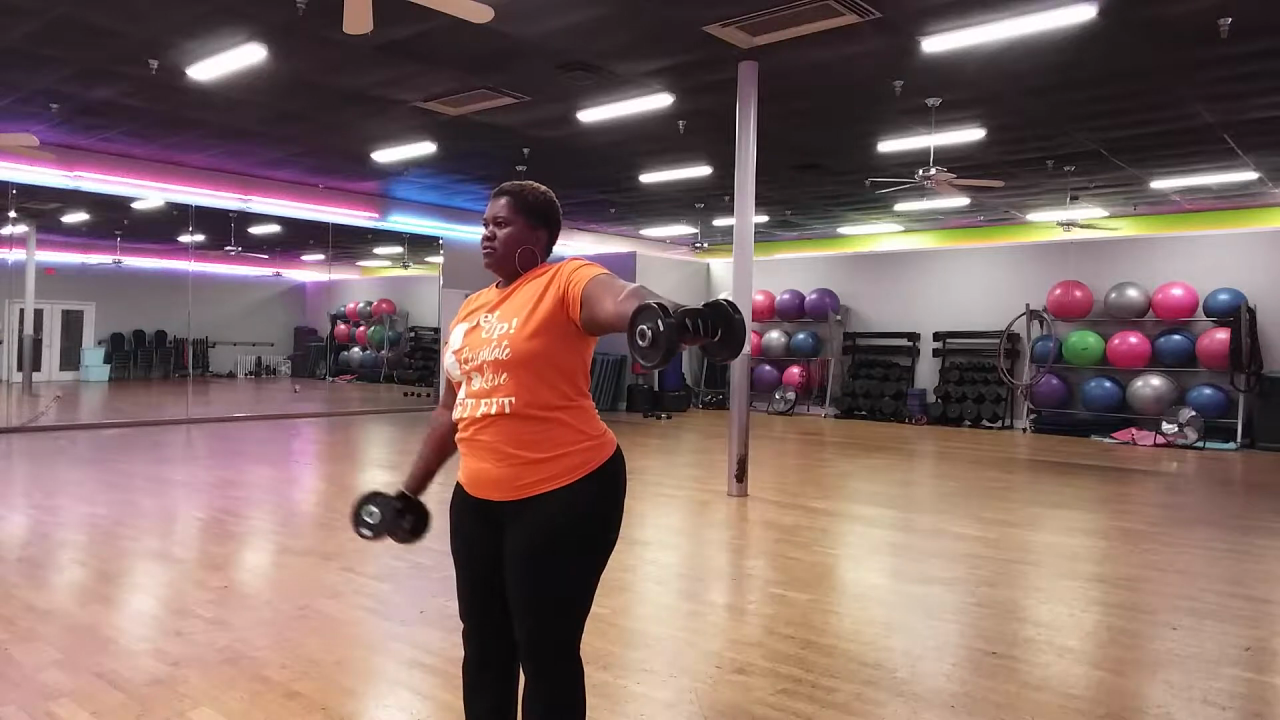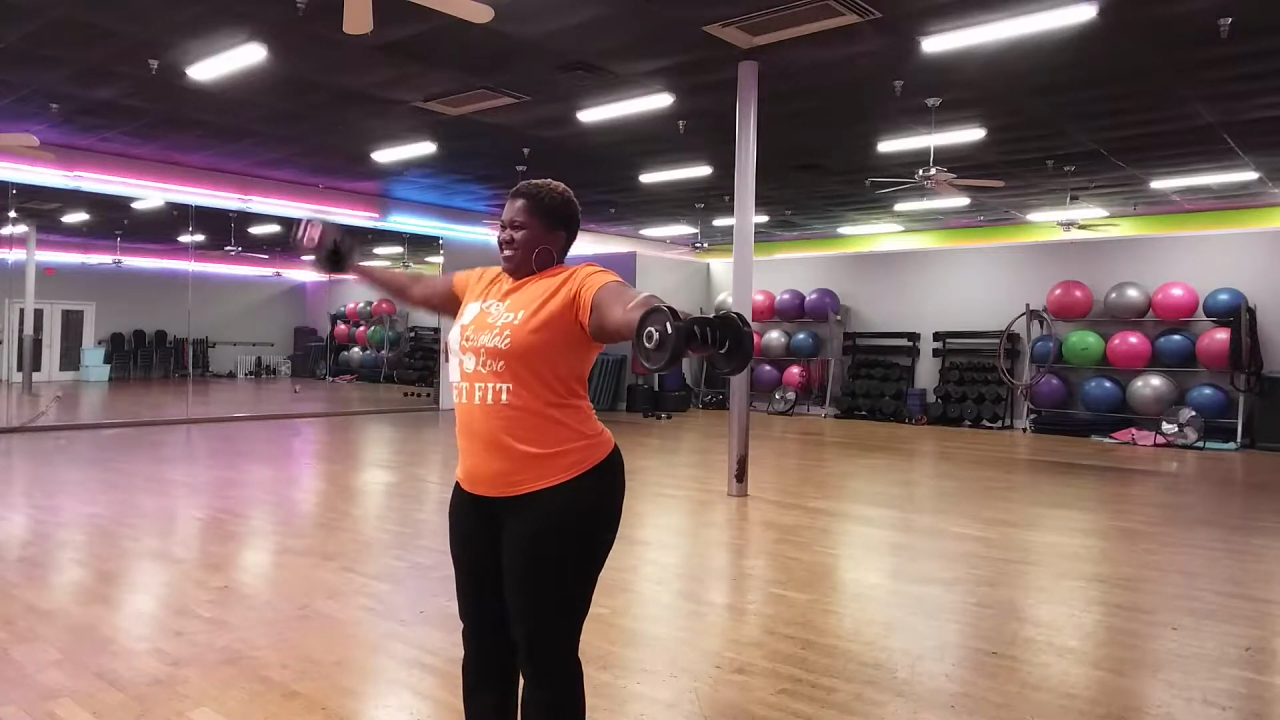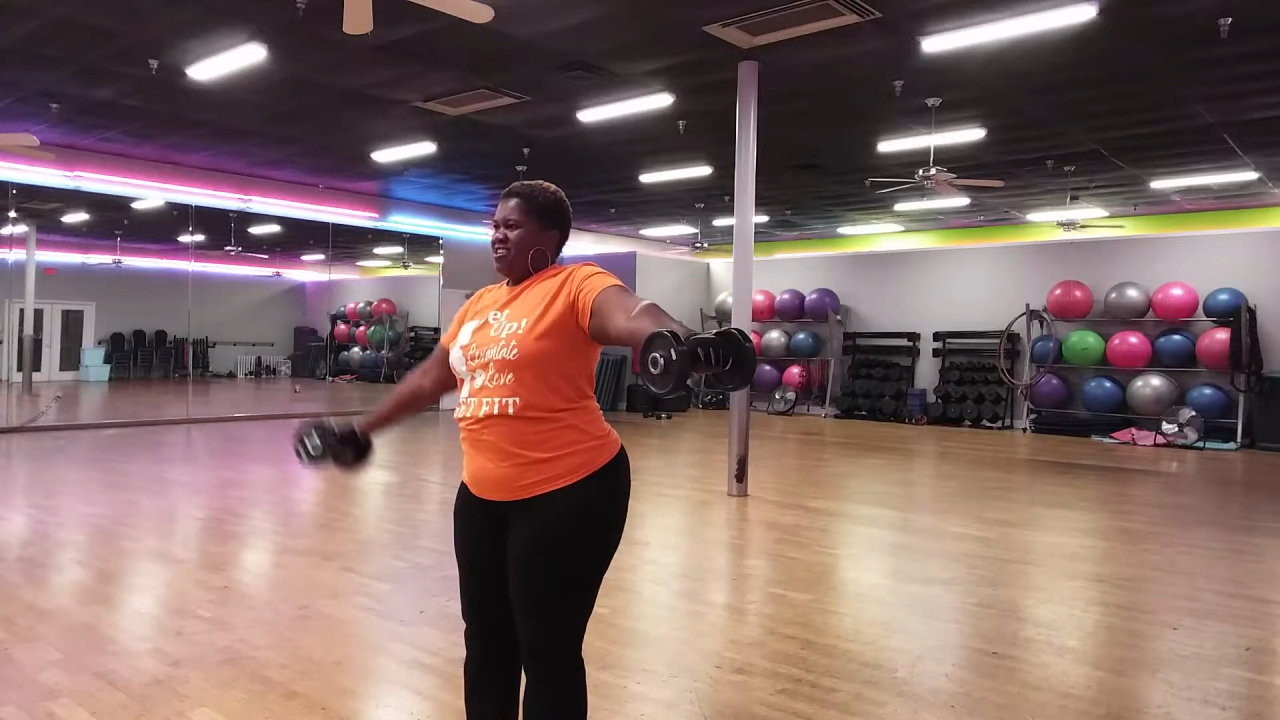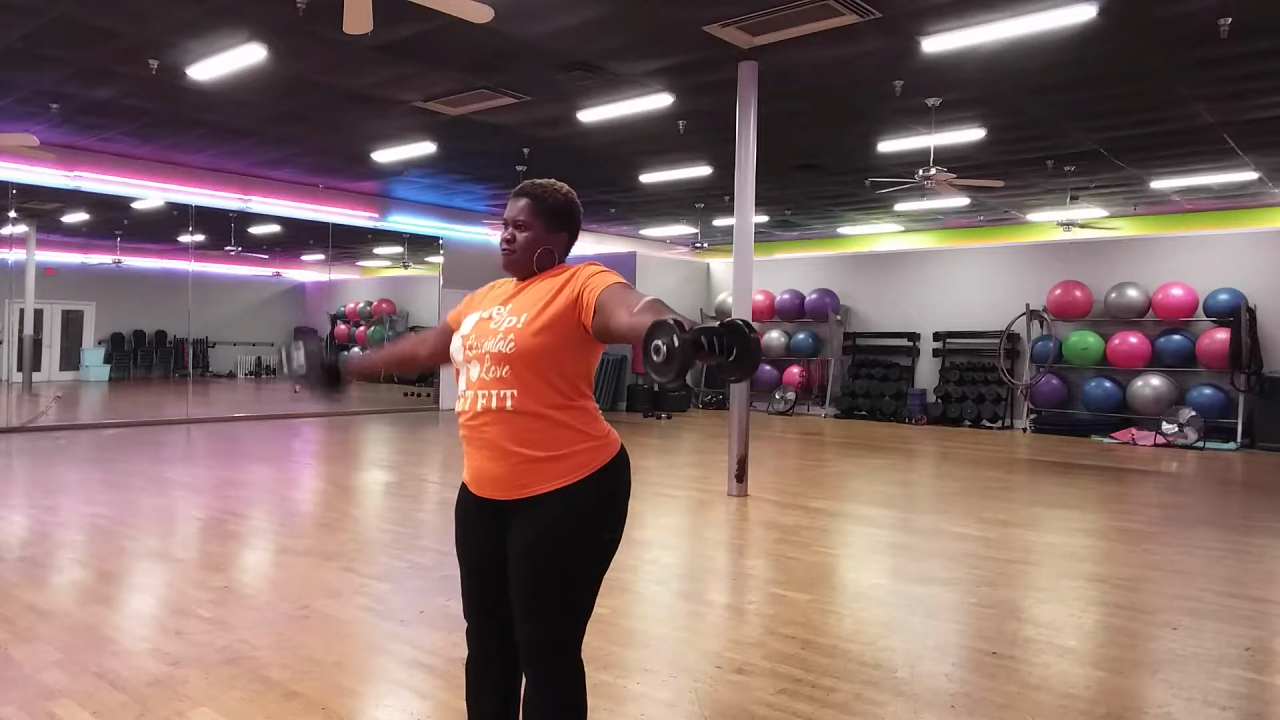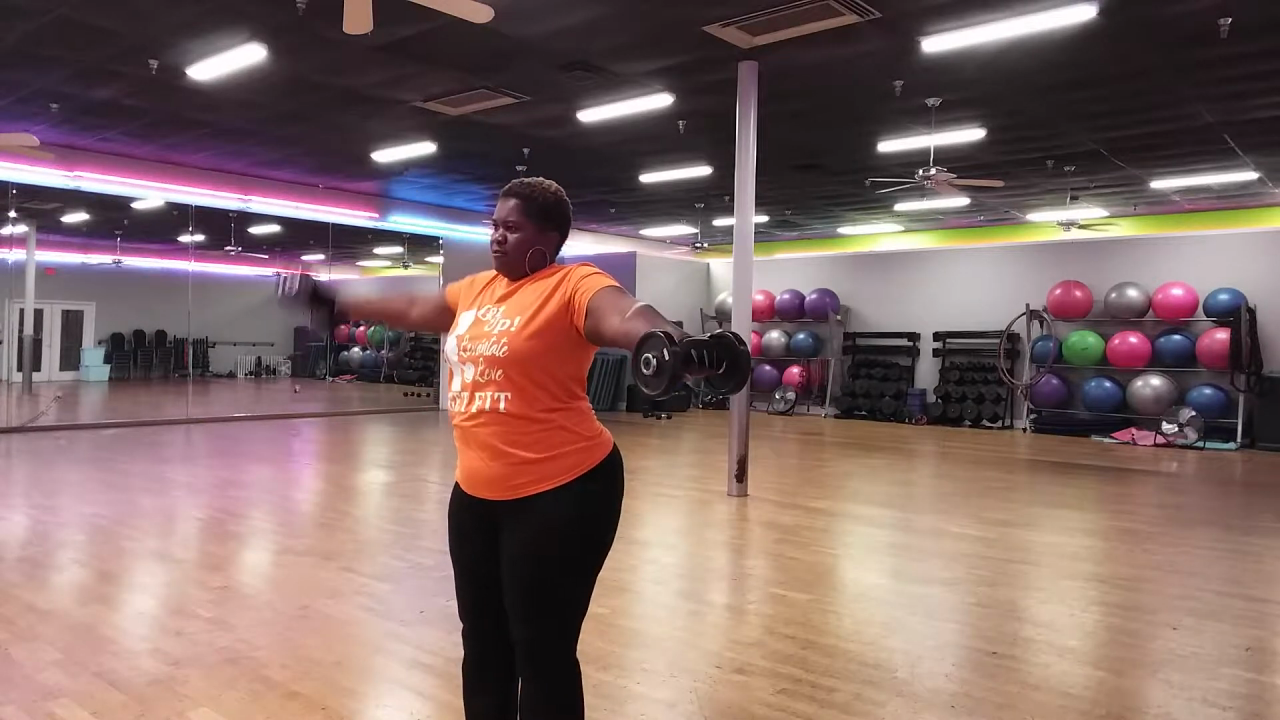
dt=1s
person 1, frame 1
left shoulder: (566, 281)
right shoulder: (470, 308)
left elbow: (621, 300)
right elbow: (451, 409)
right wrist: (411, 490)
left hip: (564, 494)
right hip: (479, 497)
left knee: (546, 652)
right knee: (483, 646)
person 1, frame 2
left shoulder: (579, 286)
right shoulder: (483, 284)
left elbow: (632, 308)
right elbow: (415, 287)
right wrist: (348, 263)
left hip: (560, 491)
right hip: (477, 491)
left knee: (543, 651)
right knee: (483, 642)
person 1, frame 3
left shoulder: (576, 286)
right shoulder: (479, 304)
left elbow: (631, 315)
right elbow: (430, 378)
left wrist: (681, 340)
right wrist: (364, 428)
left hip: (567, 493)
right hip: (483, 497)
left knee: (546, 650)
right knee: (485, 643)
person 1, frame 4
left shoulder: (582, 284)
right shoulder: (485, 297)
left elbow: (634, 313)
right elbow: (425, 348)
right wrist: (354, 367)
left hip: (567, 493)
right hip: (484, 494)
left knee: (547, 649)
right knee: (488, 641)
person 1, frame 5
left shoulder: (574, 285)
right shoulder: (480, 288)
left elbow: (627, 317)
right elbow: (415, 311)
right wrist: (342, 306)
left hip: (561, 493)
right hip: (477, 495)
left knee: (542, 649)
right knee: (483, 640)
